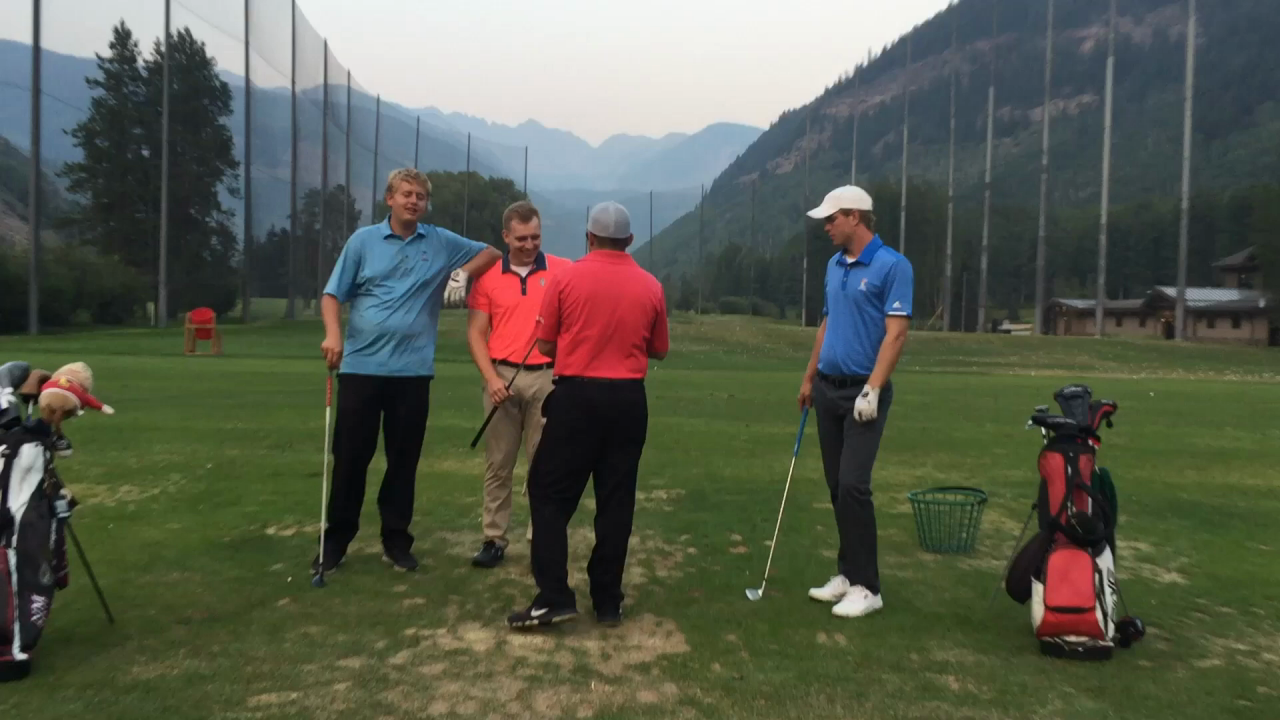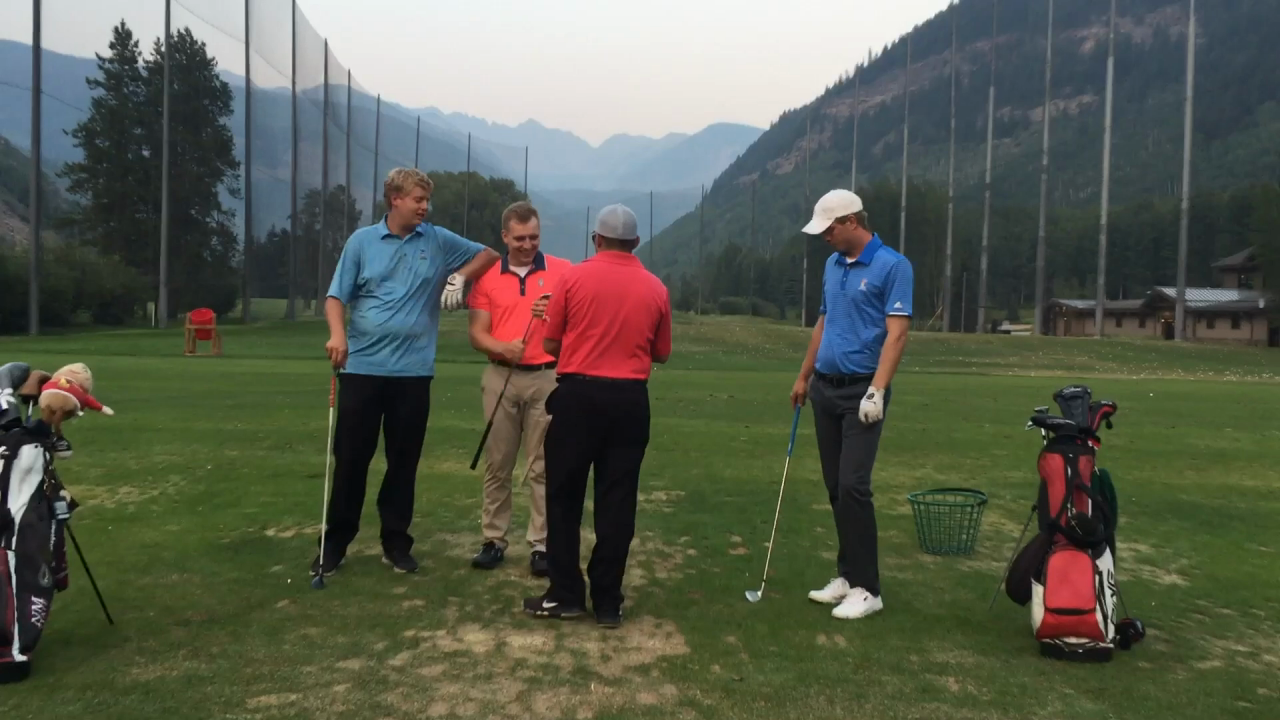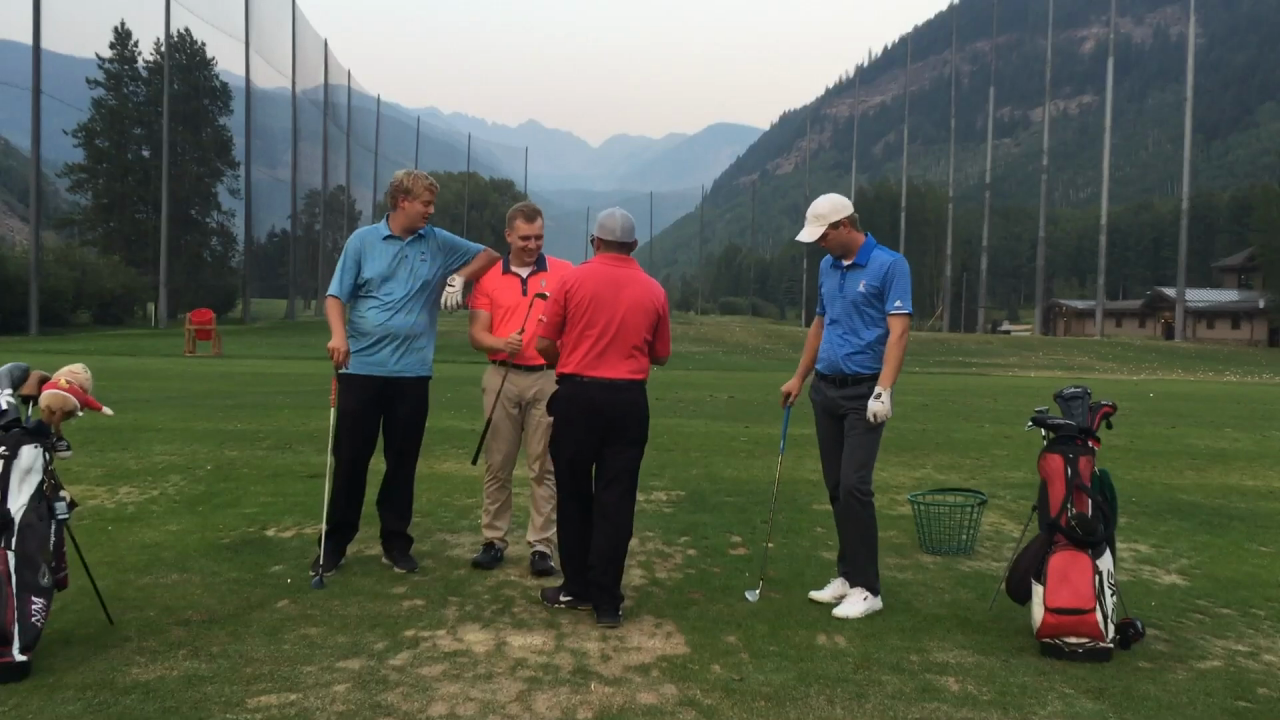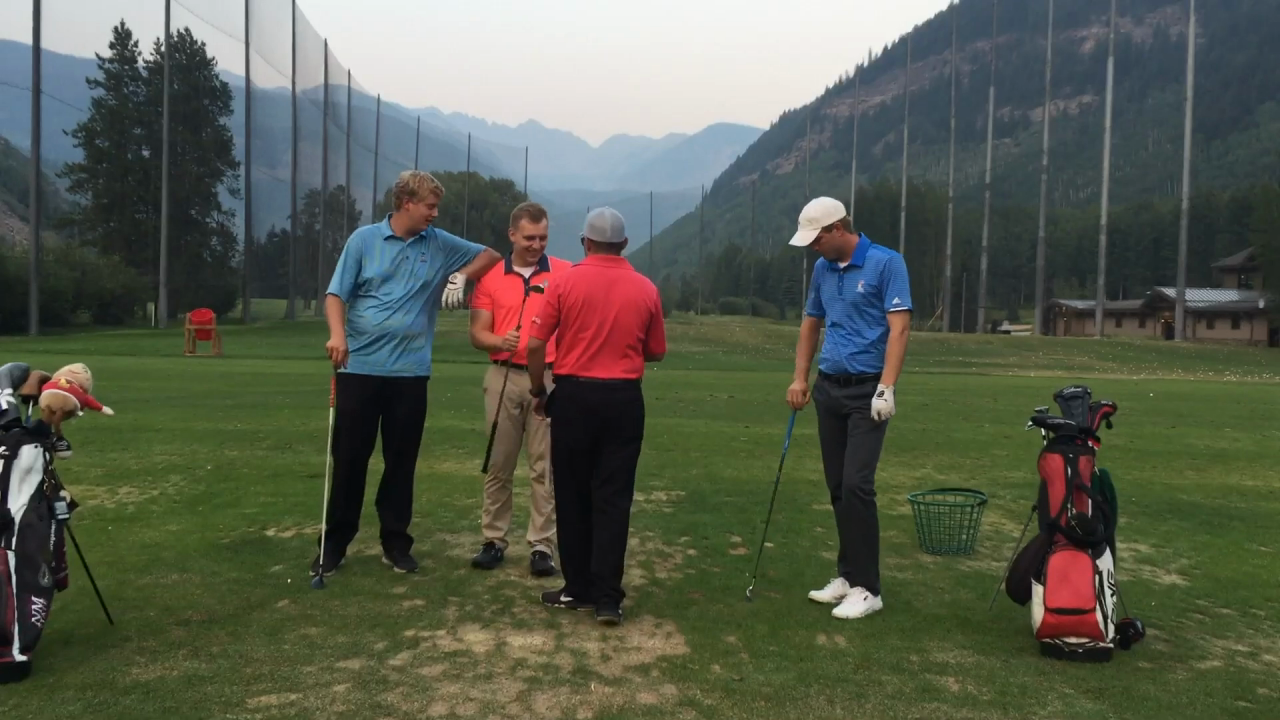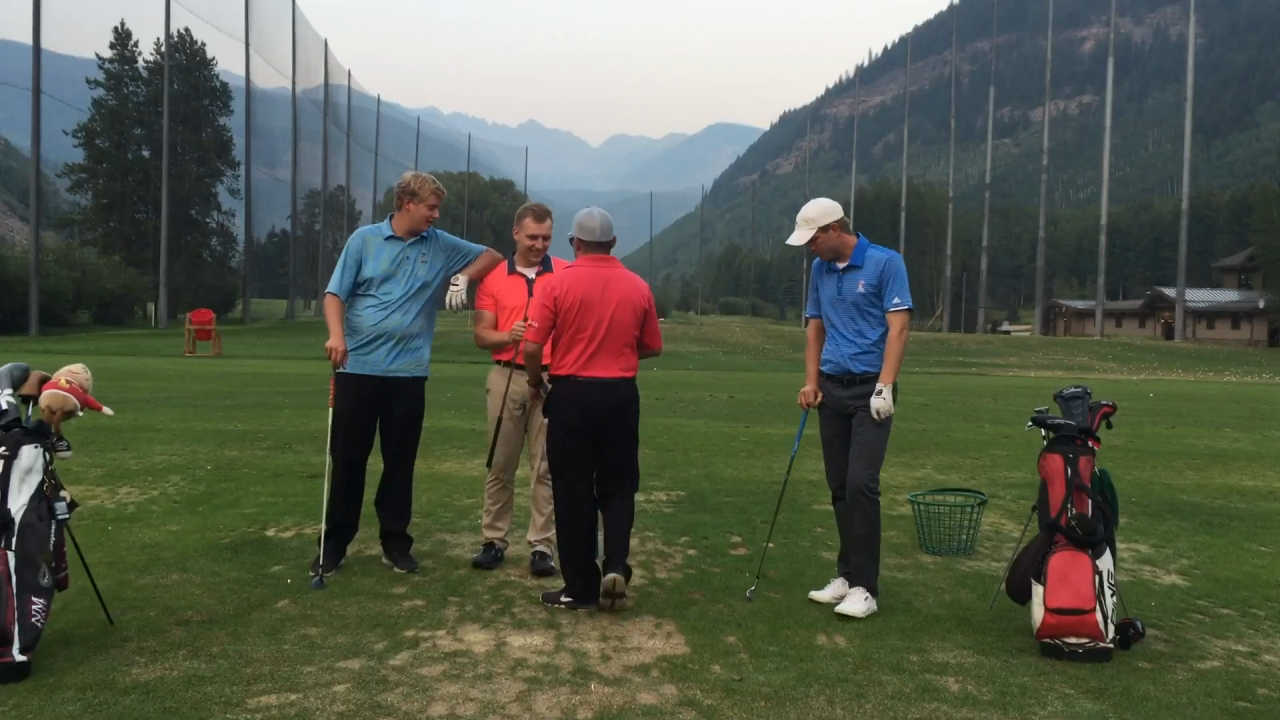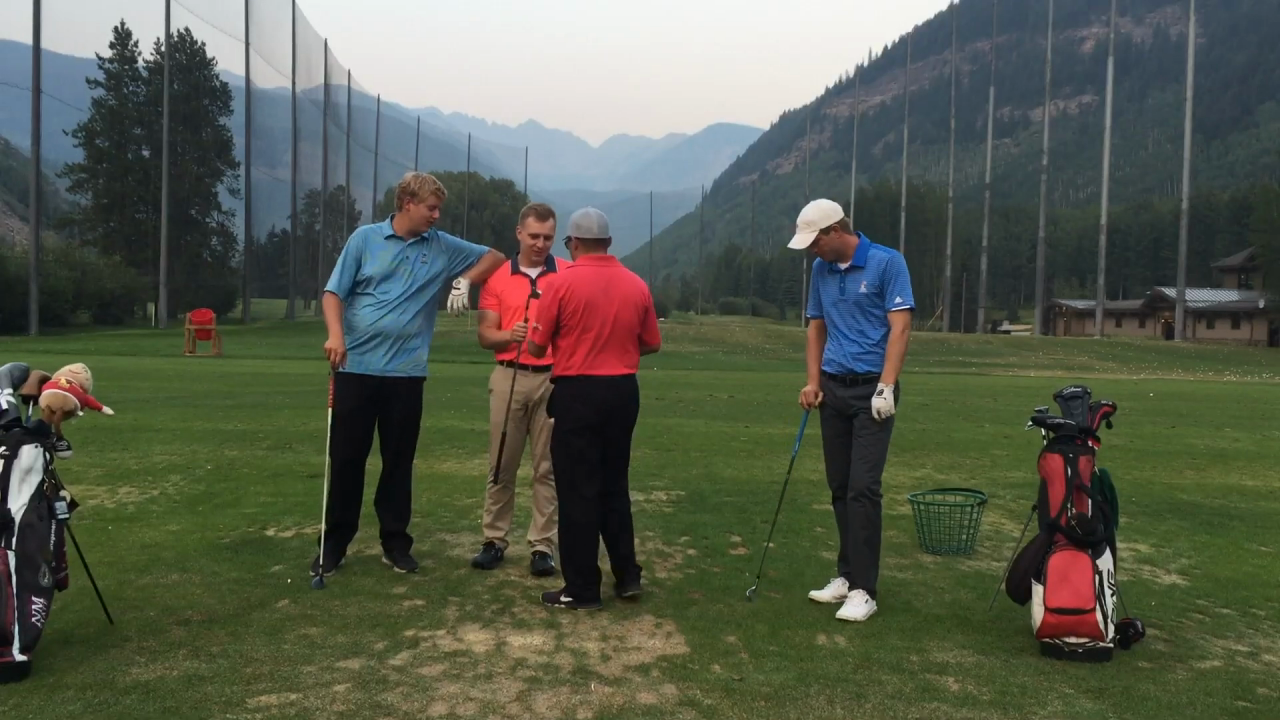
dt=0.2s
person 1, frame 1
left shoulder: (893, 265)
right shoulder: (834, 265)
left elbow: (896, 333)
left wrist: (872, 389)
right wrist: (808, 378)
left hip: (862, 392)
right hip: (828, 389)
left knee: (853, 486)
right knee: (837, 487)
left ankle: (867, 586)
right ankle: (848, 573)
person 1, frame 2
left shoulder: (893, 266)
right shoulder: (832, 264)
left elbow: (897, 333)
left wrist: (877, 390)
right wrist: (804, 376)
left hip: (862, 390)
right hip: (825, 388)
left knee: (853, 486)
right knee: (835, 487)
left ankle: (867, 587)
right ankle: (847, 574)
person 1, frame 3
left shoulder: (890, 265)
right shoulder: (827, 266)
left elbow: (898, 332)
left wrist: (883, 390)
right wrist: (798, 378)
left hip: (863, 392)
right hip: (826, 389)
left knee: (854, 486)
right knee: (836, 488)
left ankle: (867, 588)
right ankle: (847, 575)
person 1, frame 4
left shoulder: (887, 263)
right shoulder: (822, 268)
left elbow: (899, 329)
right elbow: (811, 324)
left wrist: (886, 387)
right wrist: (799, 379)
left hip: (867, 390)
right hip: (829, 388)
left knee: (856, 485)
right knee: (837, 488)
left ankle: (866, 587)
right ankle: (847, 575)
person 1, frame 5
left shoulder: (886, 262)
right shoulder: (820, 269)
left elbow: (898, 328)
left wrist: (885, 386)
right wrist: (811, 382)
left hip: (869, 390)
right hip: (832, 389)
left knee: (862, 484)
right knee: (839, 487)
left ankle: (864, 587)
right ankle: (847, 575)
person 1, frame 6
left shoulder: (887, 262)
right shoulder: (820, 269)
left elbow: (900, 327)
left wrist: (886, 386)
right wrist: (812, 381)
left hip: (871, 390)
right hip: (833, 388)
left knee: (863, 487)
right knee: (840, 488)
left ankle: (864, 589)
right ankle: (847, 574)
person 2, frame 1
left shoulder: (567, 278)
right shoulder: (651, 287)
left elbow: (545, 346)
right elbow: (659, 350)
left hip: (577, 395)
right hip: (628, 400)
left knee: (551, 497)
right knee: (616, 503)
left ankle: (553, 598)
right ankle: (608, 601)
person 2, frame 2
left shoulder: (573, 277)
right shoulder: (656, 288)
left elbow: (550, 344)
right elbow: (661, 353)
left hip: (579, 394)
right hip: (629, 399)
left knee: (564, 496)
right knee: (617, 503)
left ankle: (565, 594)
right ankle: (607, 602)
person 2, frame 3
left shoulder: (572, 280)
right shoulder: (654, 291)
left elbow: (544, 344)
right elbow: (660, 355)
left hip: (578, 395)
right hip: (628, 400)
left knee: (574, 497)
right knee: (616, 502)
left ankle: (577, 588)
right ankle: (607, 601)
person 2, frame 4
left shoulder: (564, 282)
right shoulder: (645, 289)
left elbow: (534, 345)
right elbow: (657, 352)
left wrist: (538, 392)
left hip: (575, 395)
right hip: (624, 399)
left knee: (573, 496)
right knee: (613, 500)
left ankle: (579, 588)
right ankle: (607, 596)
person 2, frame 5
left shoulder: (558, 284)
right shoulder: (638, 287)
left elbow: (531, 350)
right elbow: (652, 348)
left wrist: (535, 381)
left hip: (572, 395)
right hip: (621, 396)
left knee: (573, 493)
right knee: (618, 490)
left ankle: (580, 588)
right ankle: (615, 569)
person 2, frame 6
left shoulder: (562, 284)
right shoulder: (637, 285)
left elbow: (537, 347)
right elbow: (651, 344)
left wrist: (555, 339)
left hip: (577, 394)
right hip: (623, 392)
left knee: (578, 492)
right knee: (614, 487)
left ankle: (582, 589)
right ankle: (627, 574)
person 3, frame 1
left shoulder: (440, 242)
right shoulder: (363, 240)
left elbow: (491, 253)
right elbow: (333, 294)
left wrist: (463, 273)
right wrist: (333, 334)
left hip: (412, 372)
right hip: (361, 368)
left knee: (403, 460)
right knee: (350, 457)
left ankle: (396, 540)
right ankle: (336, 540)
person 3, frame 2
left shoulder: (438, 241)
right shoulder: (362, 241)
left elbow: (489, 254)
right elbow: (336, 296)
left wrist: (458, 277)
right wrist: (337, 334)
left hip: (413, 371)
right hip: (362, 368)
left knee: (403, 461)
right knee: (350, 458)
left ankle: (396, 542)
right ankle: (335, 542)
person 3, frame 3
left shoulder: (438, 242)
right shoulder: (362, 240)
left elbow: (489, 255)
right elbow: (336, 296)
left wrist: (458, 277)
right wrist: (338, 335)
left hip: (412, 372)
right hip: (362, 368)
left knee: (402, 461)
right knee: (350, 458)
left ankle: (396, 542)
right ankle: (336, 542)
person 3, frame 4
left shoulder: (439, 244)
right shoulder: (364, 239)
left elbow: (490, 255)
right elbow: (336, 293)
left wrist: (460, 276)
right wrist: (337, 334)
left hip: (410, 371)
right hip: (360, 367)
left knee: (401, 460)
right knee: (349, 457)
left ankle: (395, 541)
right ankle: (335, 542)
person 3, frame 5
left shoulder: (441, 246)
right shoulder: (364, 239)
left elbow: (492, 255)
right elbow: (335, 293)
left wrist: (462, 278)
right wrist: (336, 334)
left hip: (408, 371)
right hip: (358, 367)
left knee: (400, 461)
right knee: (347, 458)
left ankle: (396, 542)
right ankle: (335, 542)
person 3, frame 6
left shoulder: (442, 247)
right shoulder: (365, 239)
left elbow: (494, 256)
right elbow: (334, 292)
left wrist: (463, 281)
right wrist: (335, 334)
left hip: (406, 372)
right hip: (356, 367)
left knee: (399, 461)
right knee: (346, 457)
left ankle: (395, 541)
right ankle: (334, 542)
person 4, frame 1
left shoulder: (564, 271)
right shoulder: (487, 277)
right elbow: (476, 333)
right wrist: (490, 377)
left hip: (548, 379)
right hip: (501, 378)
right knee: (498, 464)
right ankle: (494, 540)
person 4, frame 2
left shoulder: (563, 271)
right shoulder: (487, 277)
right elbow: (477, 334)
right wrist: (502, 347)
left hip: (547, 379)
right hip: (501, 379)
left knee: (543, 466)
right knee: (497, 465)
left ankle: (541, 546)
right ankle: (494, 541)
person 4, frame 3
left shoulder: (565, 272)
right shoulder: (488, 277)
right elbow: (477, 334)
right wrist: (503, 343)
left hip: (548, 380)
right hip: (502, 378)
left knee: (544, 466)
right knee: (497, 465)
left ankle: (541, 546)
right ankle: (493, 541)
person 4, frame 4
left shoulder: (566, 273)
right shoulder: (490, 277)
right elbow: (477, 334)
right wrist: (501, 341)
left hip: (550, 379)
right hip: (504, 378)
left knee: (545, 466)
right knee: (498, 464)
left ankle: (541, 546)
right ankle: (494, 541)
person 4, frame 5
right shoulder: (492, 277)
right elbow: (481, 334)
right wrist: (506, 336)
right hip: (506, 378)
left knee: (546, 467)
right knee: (499, 465)
left ankle: (542, 546)
right ankle: (494, 540)
person 4, frame 6
right shoulder: (496, 277)
right elbow: (484, 335)
right wrist: (509, 335)
left hip: (554, 380)
right hip: (509, 378)
left knee: (547, 467)
right knee: (501, 464)
left ankle: (542, 546)
right ankle: (494, 540)
